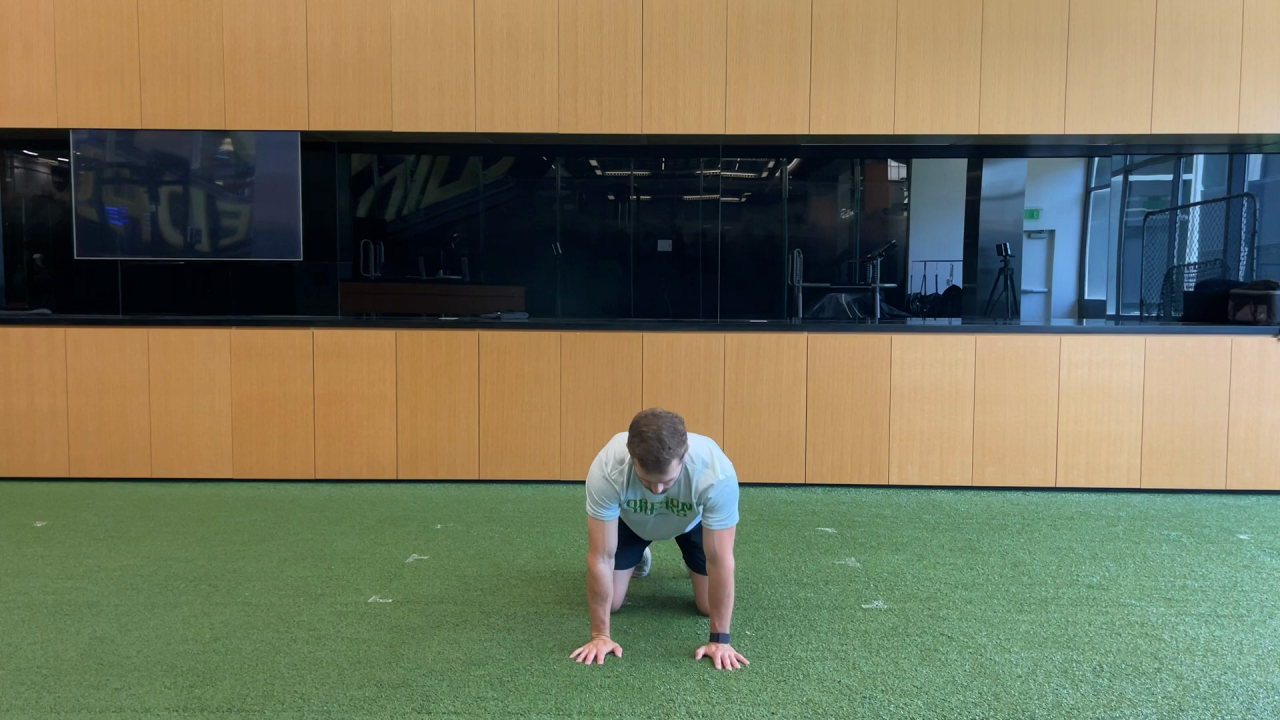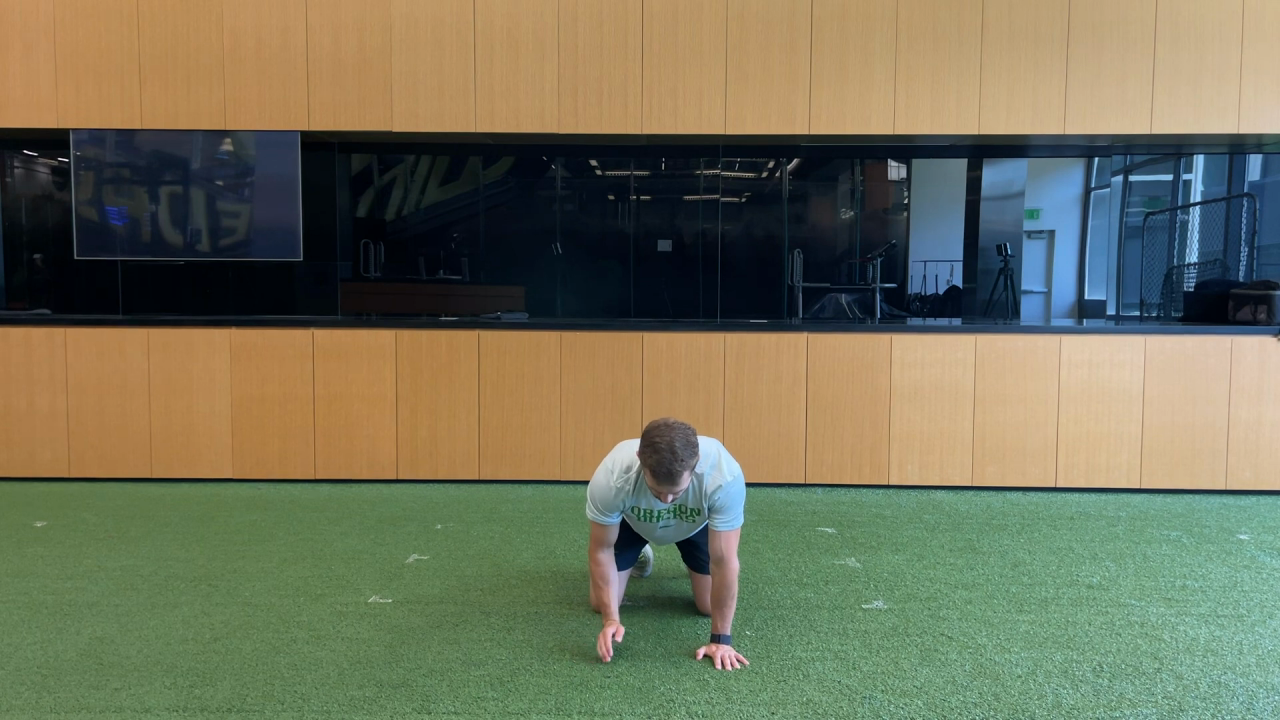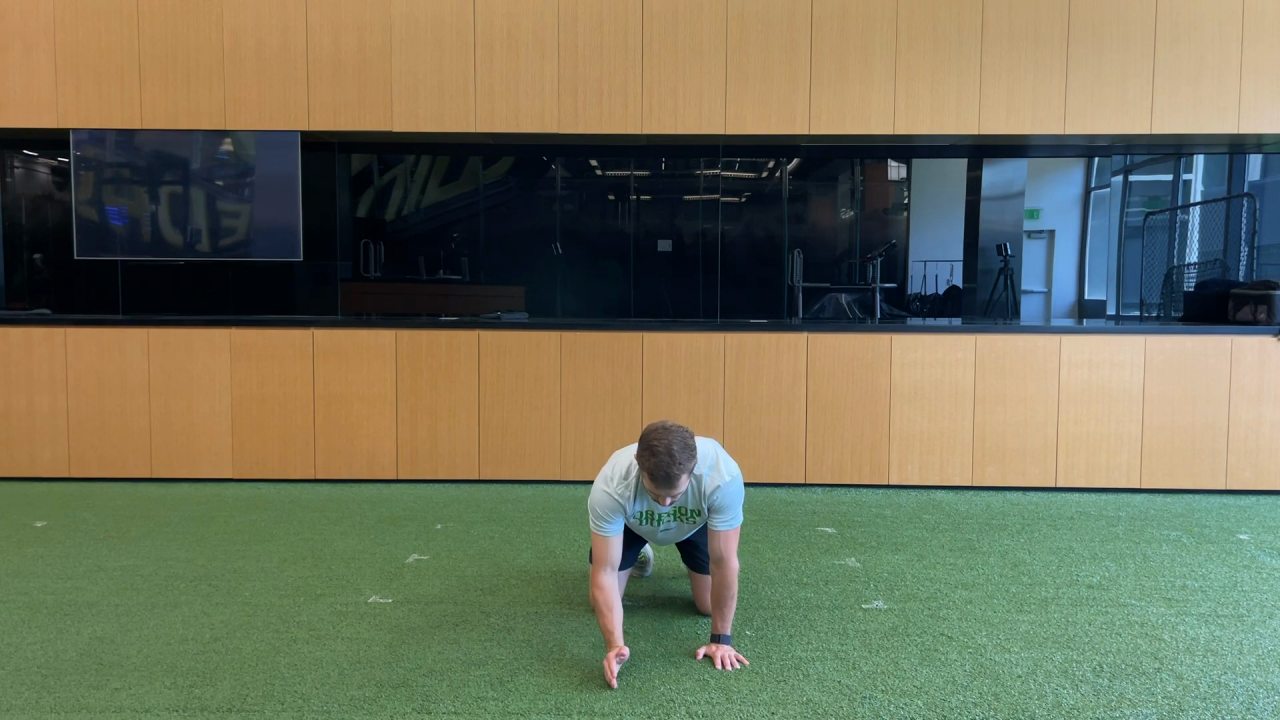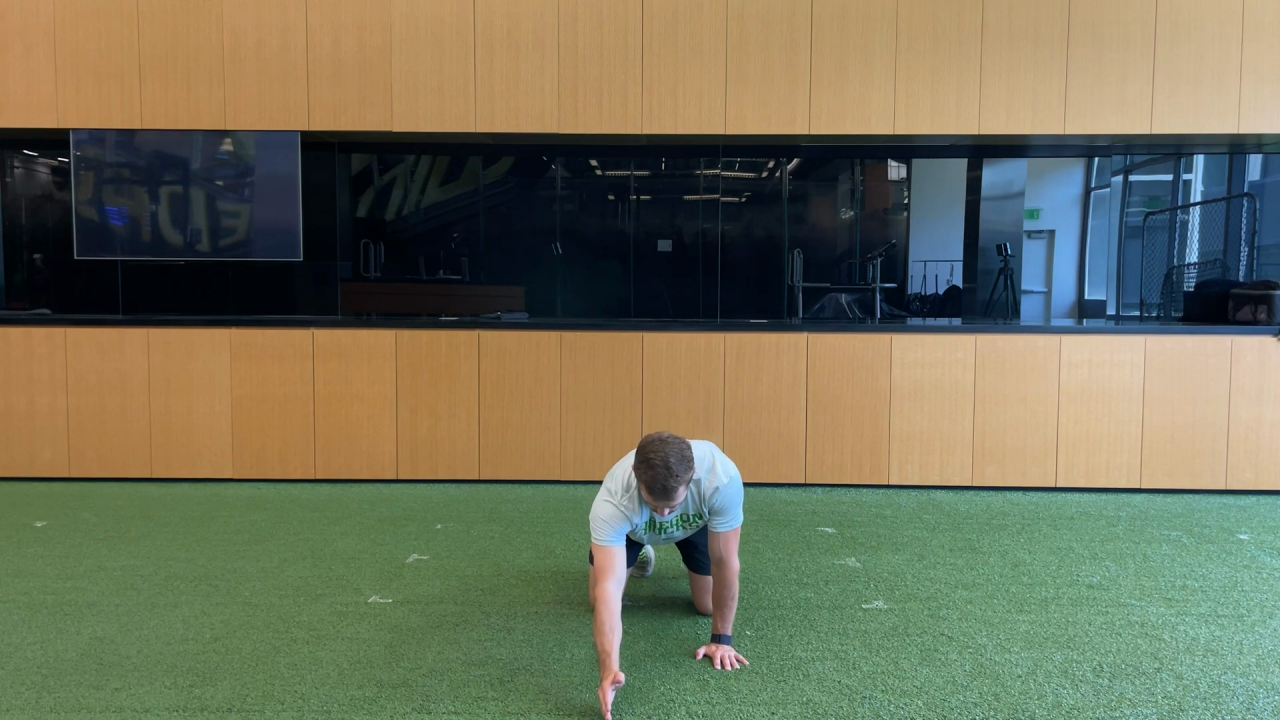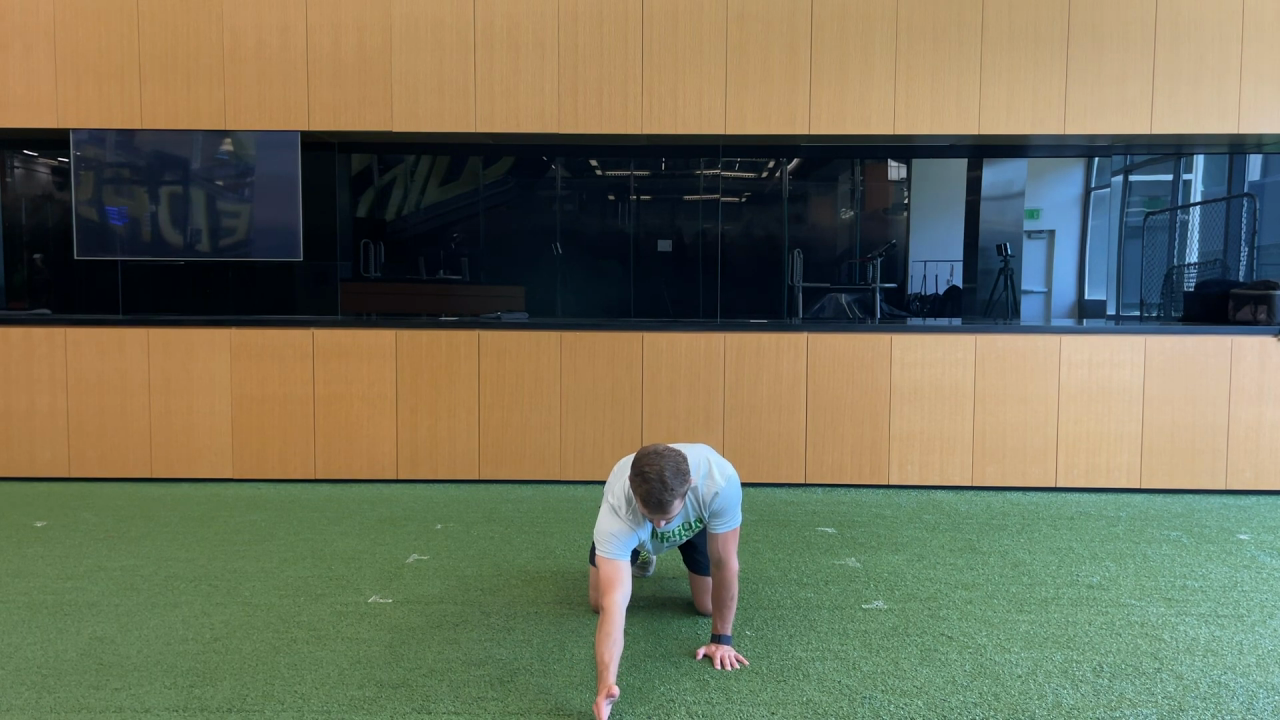
dt=1s
person 1, frame 1
left shoulder: (715, 473)
right shoulder: (607, 470)
left elbow: (720, 561)
right elbow: (601, 557)
left wrist: (720, 639)
right wrist: (600, 634)
left hip: (695, 521)
right hip: (632, 521)
left knee: (708, 605)
right knee: (610, 602)
left ankle: (692, 562)
right ankle: (638, 559)
person 1, frame 2
left shoulder: (725, 476)
right shoulder: (611, 477)
left elbow: (725, 562)
right elbow: (601, 550)
left wrist: (721, 639)
right wrist: (611, 619)
left hip: (697, 522)
right hip: (631, 520)
left knee: (709, 605)
right knee: (601, 602)
left ankle: (692, 561)
right ankle: (639, 556)
person 1, frame 3
left shoulder: (723, 477)
right shoulder: (611, 485)
left elbow: (725, 563)
right elbow: (605, 572)
left wrist: (721, 638)
right wrist: (615, 645)
left hip: (696, 522)
right hip: (632, 523)
left knee: (709, 605)
right knee: (602, 603)
left ankle: (691, 562)
right ankle: (638, 556)
person 1, frame 4
left shoulder: (721, 479)
right shoulder: (613, 501)
left elbow: (725, 563)
right elbow: (608, 589)
left wrist: (721, 638)
right wrist: (609, 670)
left hip: (697, 521)
right hip: (631, 526)
left knee: (708, 605)
right knee: (599, 598)
right ankle: (639, 555)
person 1, frame 5
left shoulder: (720, 481)
right shoulder: (616, 511)
left elbow: (725, 564)
right elbow: (613, 603)
left wrist: (721, 639)
right wrist: (606, 684)
left hip: (696, 520)
left knee: (707, 604)
right knee: (599, 600)
right ankle: (640, 554)
